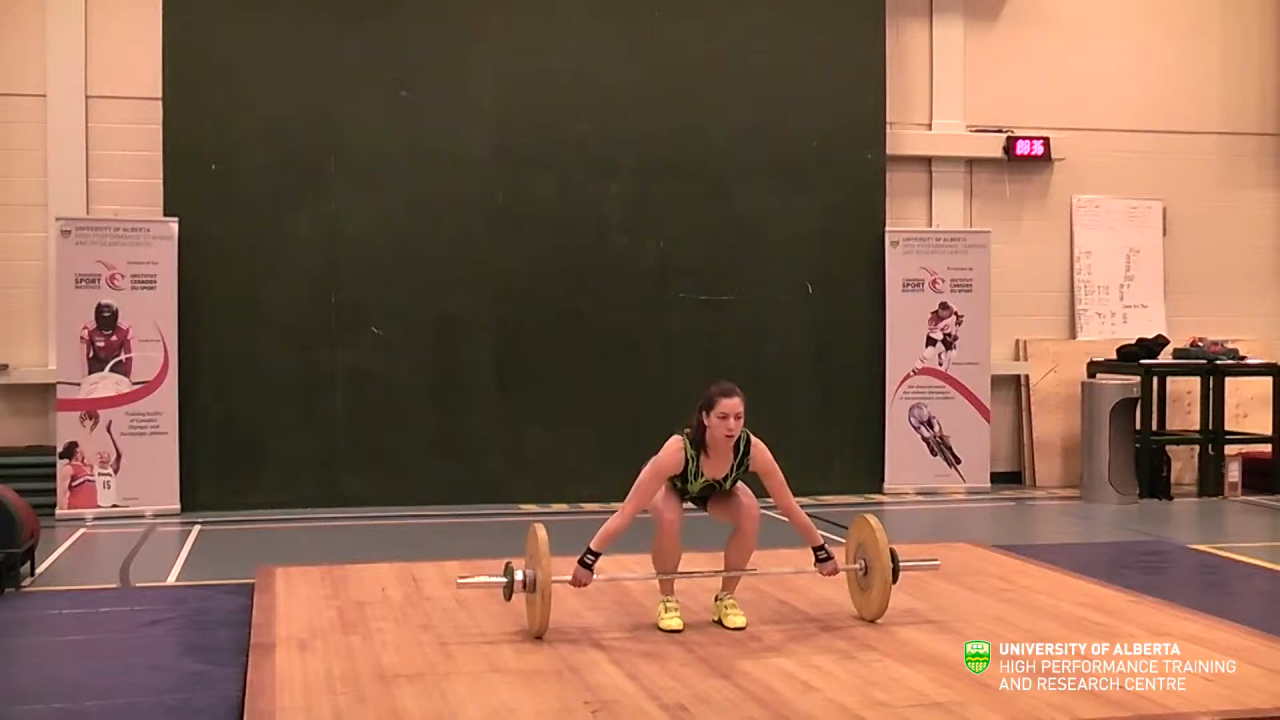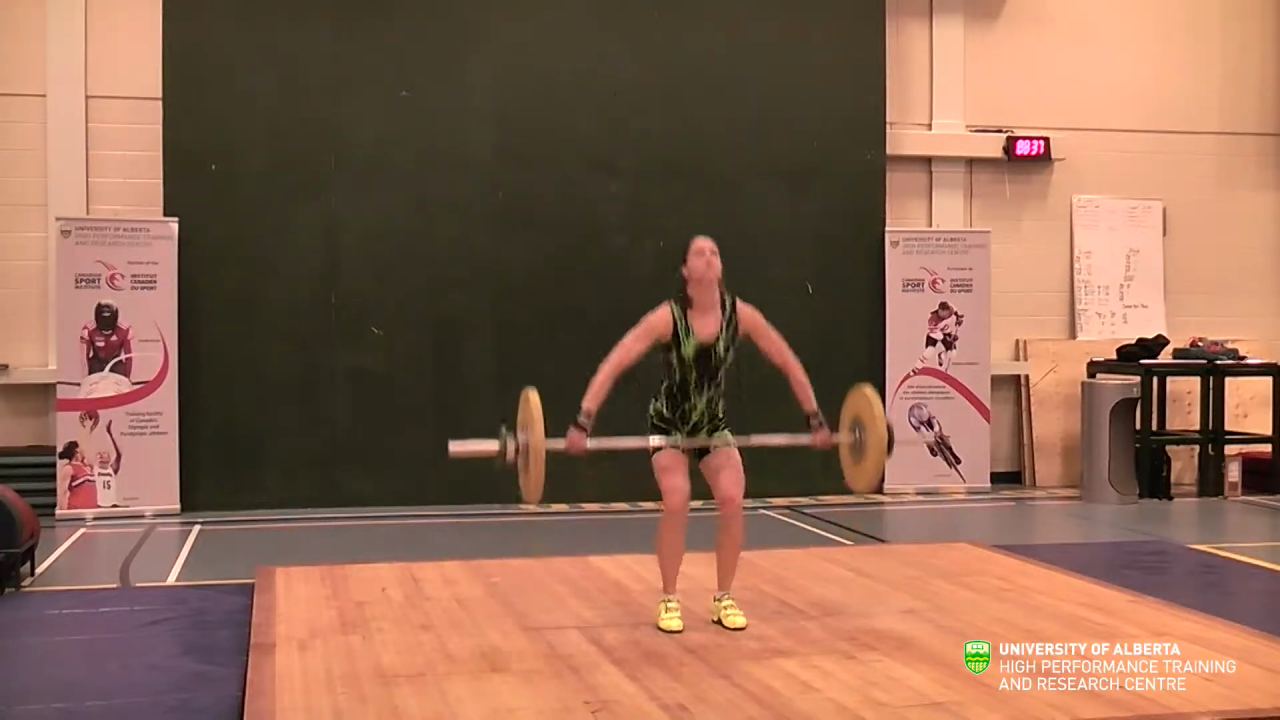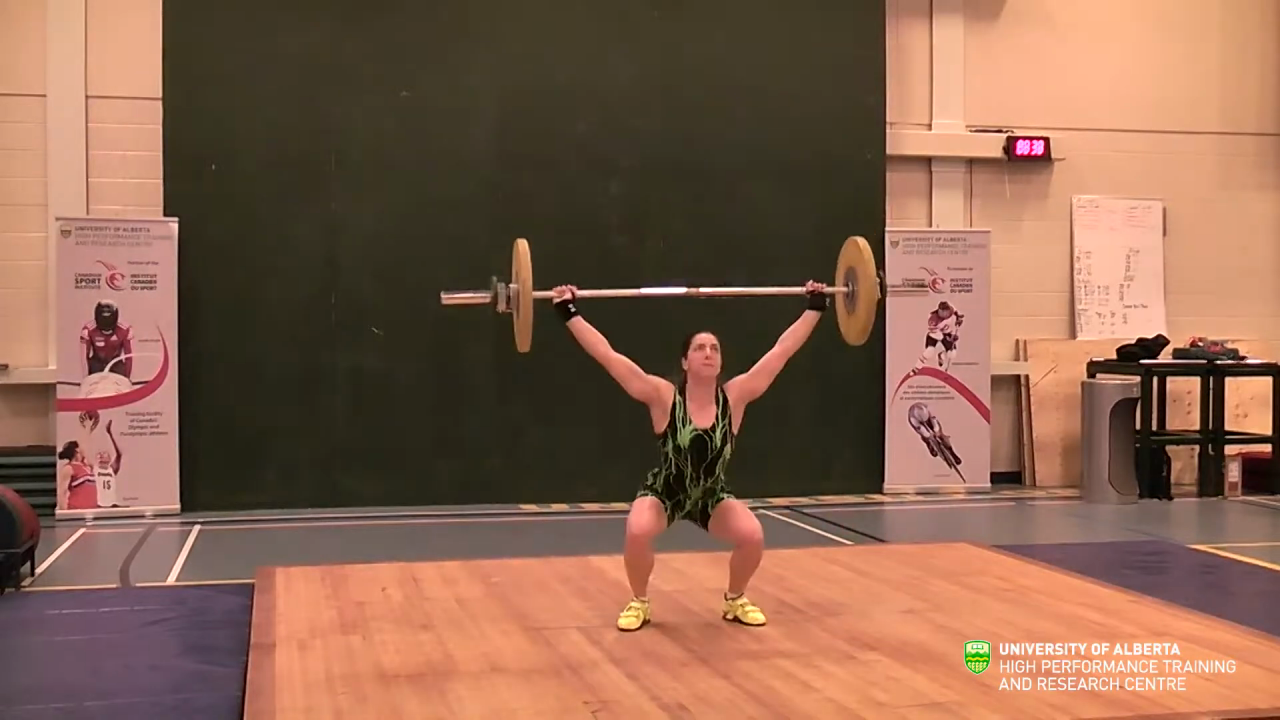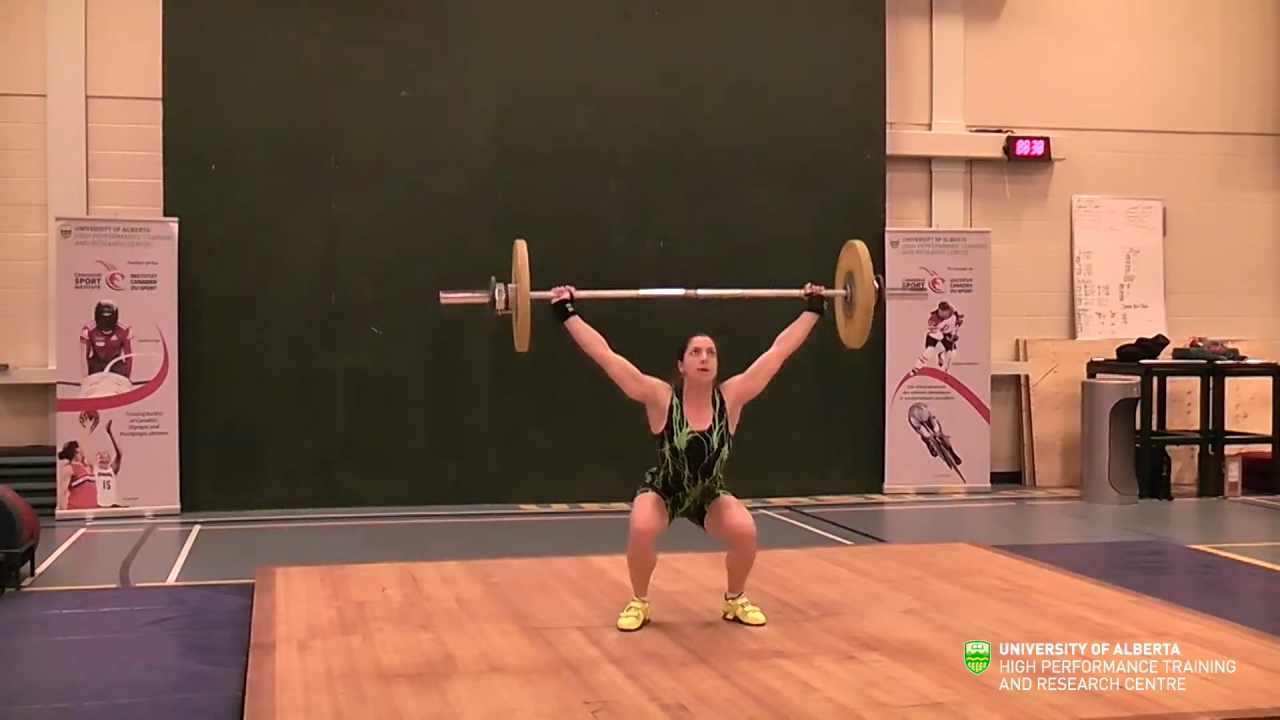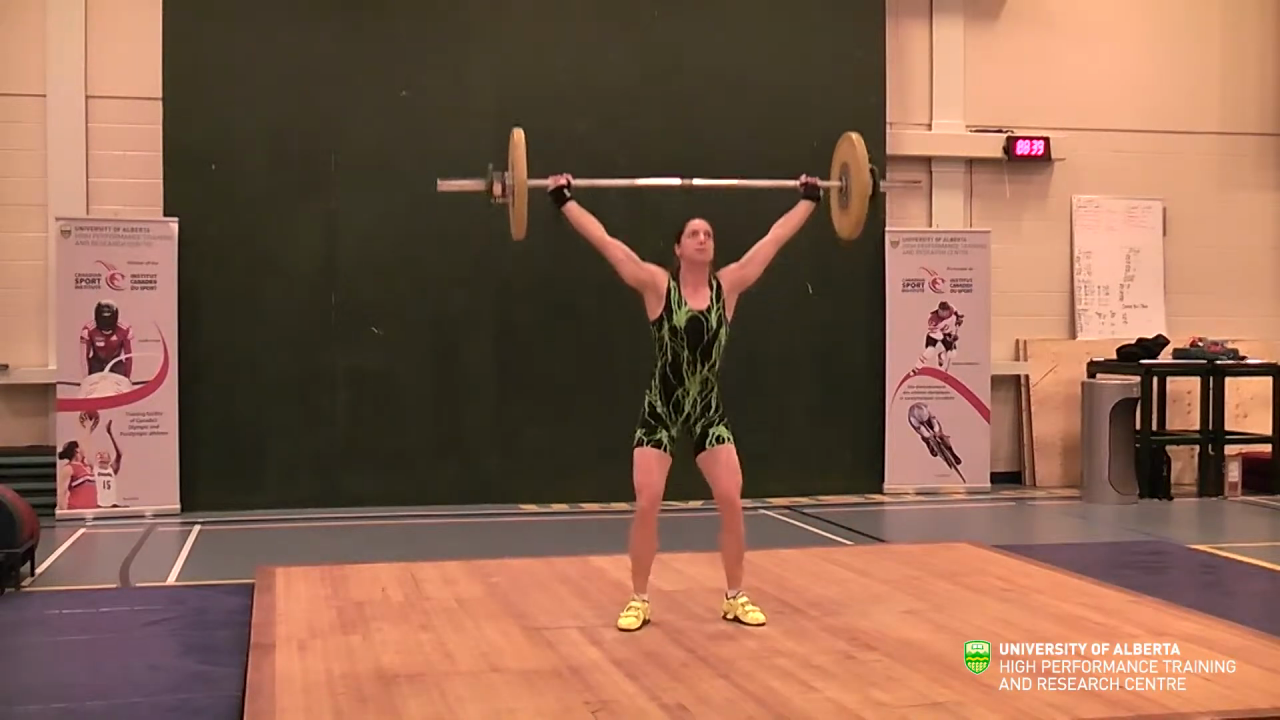
dt=0.7s
person 1, frame 1
left shoulder: (754, 450)
right shoulder: (678, 450)
left elbow: (791, 508)
right elbow: (627, 511)
left wrist: (822, 553)
right wrist: (587, 560)
left hip: (717, 490)
right hip: (672, 484)
left knee: (750, 514)
right knee: (669, 519)
left ankle: (726, 598)
right ankle: (668, 600)
person 1, frame 2
left shoulder: (740, 314)
right shoulder: (667, 317)
left elbow: (789, 363)
right elbow: (613, 365)
left wrist: (815, 419)
right wrist: (583, 422)
left hip: (712, 420)
right hip: (668, 422)
left knee: (732, 502)
right knee: (677, 504)
left ankle: (724, 599)
right ankle: (669, 600)
person 1, frame 3
left shoulder: (735, 397)
right shoulder: (664, 398)
left elbow: (782, 349)
right elbow: (607, 354)
left wrist: (814, 307)
right wrist: (569, 312)
left hip: (712, 496)
right hip: (664, 493)
left knee: (752, 536)
right knee: (637, 533)
left ankle: (735, 599)
right ankle: (639, 602)
person 1, frame 4
left shoulder: (731, 397)
right shoulder: (660, 399)
left elbow: (779, 350)
right elbow: (605, 354)
left wrist: (812, 310)
right wrist: (567, 312)
left hip: (710, 494)
right hip: (663, 491)
left knee: (744, 531)
right knee: (641, 529)
left ankle: (735, 599)
right ankle: (639, 602)
person 1, frame 5
left shoulder: (728, 285)
right shoulder: (658, 285)
left elbow: (774, 239)
right elbow: (604, 241)
left wrist: (808, 199)
right wrist: (564, 200)
left hip: (708, 411)
right hip: (660, 411)
left knee: (732, 503)
right knee: (647, 505)
left ankle: (735, 598)
right ankle: (638, 600)
